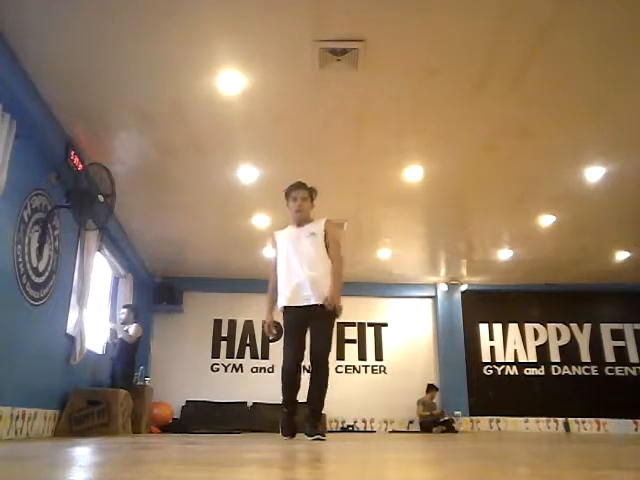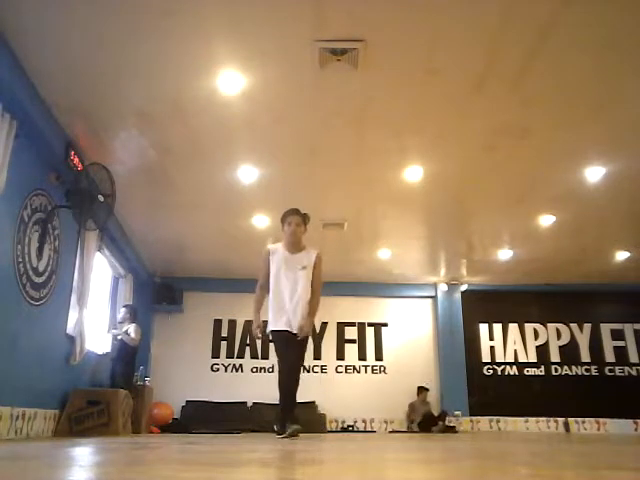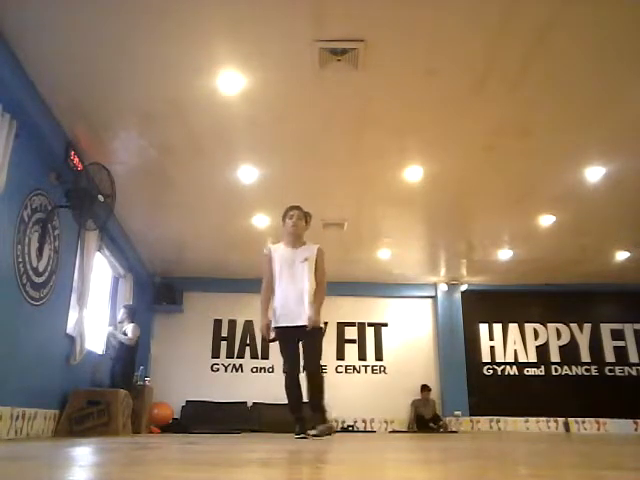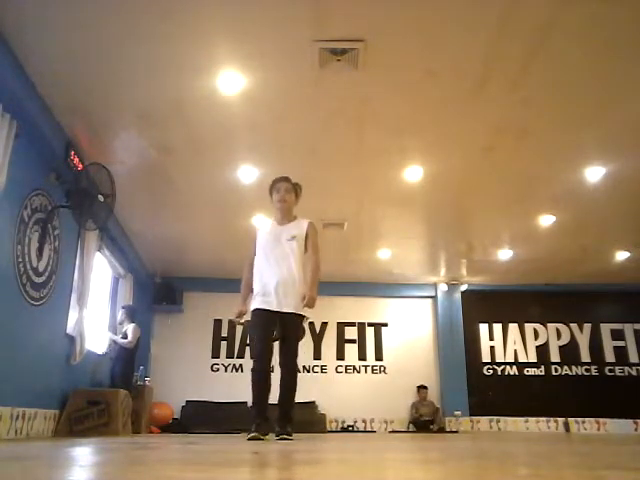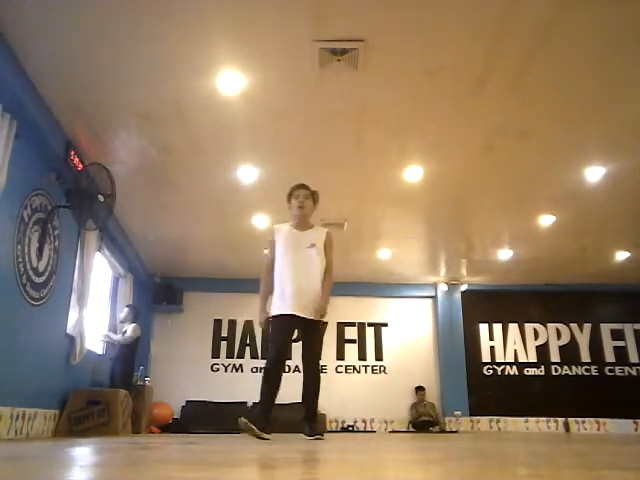
dt=1s
person 1, frame 1
left shoulder: (325, 226)
right shoulder: (280, 236)
left elbow: (337, 258)
right elbow: (275, 274)
left wrist: (336, 290)
right wrist: (269, 311)
left hip: (323, 300)
right hip: (293, 302)
left knee: (320, 360)
right knee: (291, 359)
left ankle: (314, 421)
right ankle: (289, 414)
person 1, frame 2
left shoulder: (314, 257)
right shoulder: (271, 253)
left elbow: (316, 292)
right elbow: (262, 286)
left wrist: (309, 319)
right wrist: (256, 316)
left hip: (301, 323)
right hip: (278, 322)
left knee: (294, 372)
right knee: (286, 369)
left ankle: (283, 421)
right ankle: (289, 419)
person 1, frame 3
left shoulder: (315, 251)
right shoulder: (272, 252)
left elbow: (321, 285)
right elbow: (267, 285)
left wrist: (315, 311)
right wrist: (264, 315)
left hip: (309, 318)
right hip: (283, 320)
left knee: (312, 366)
right knee: (291, 371)
left ankle: (319, 418)
right ankle: (299, 422)
person 1, frame 4
left shoulder: (306, 227)
right shoulder: (260, 230)
left elbow: (313, 260)
right elbow: (250, 266)
left wrist: (311, 289)
right wrist: (243, 301)
left hip: (293, 303)
right hip: (262, 301)
left knee: (288, 362)
right knee: (260, 358)
left ankle: (284, 422)
right ankle: (260, 421)
person 1, frame 5
left shoulder: (324, 235)
right shoulder: (278, 233)
left elbow: (329, 271)
right elbow: (268, 271)
left wrist: (324, 299)
right wrist: (262, 306)
left hip: (313, 310)
right hip: (283, 307)
left knee: (312, 364)
right knee: (275, 358)
left ankle: (310, 422)
right ankle: (262, 420)
